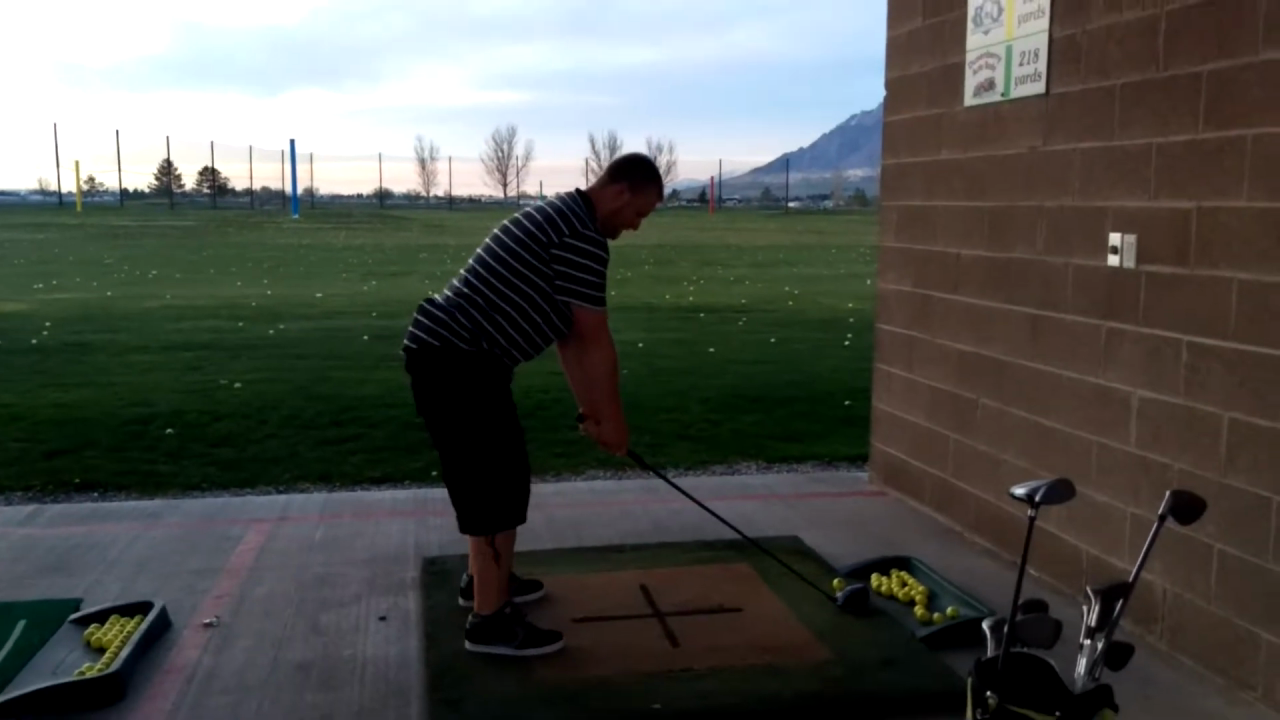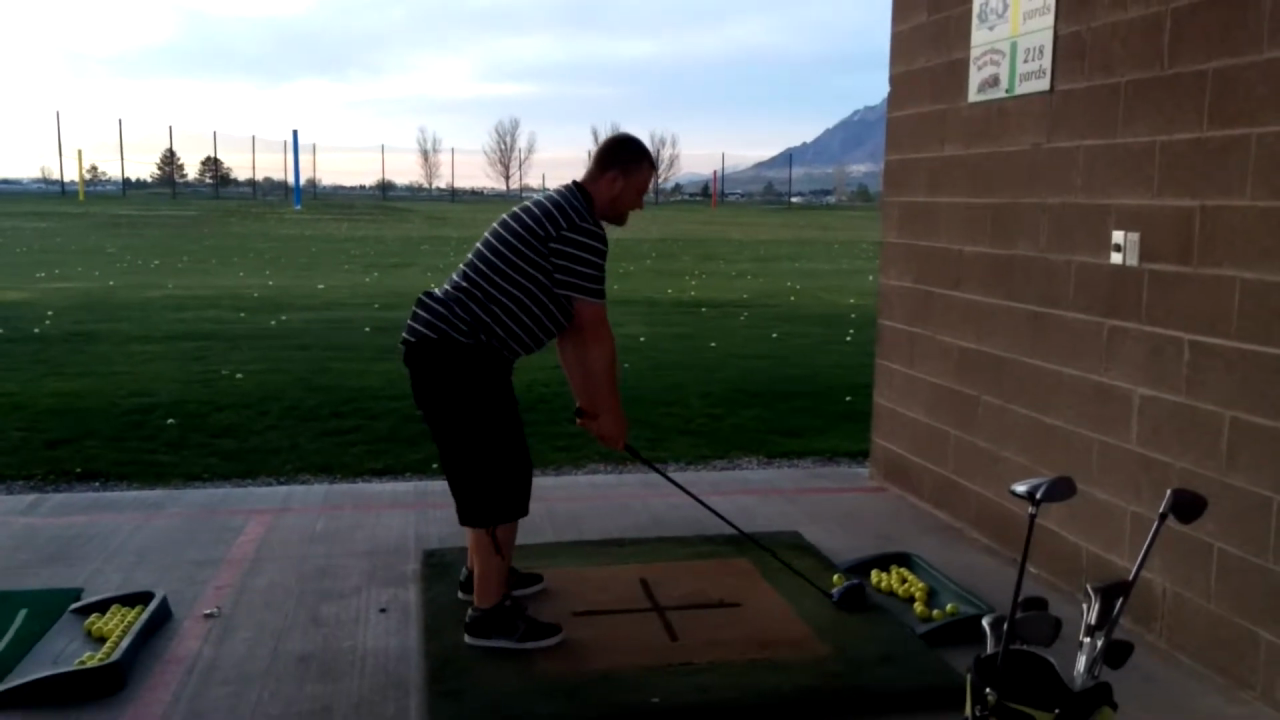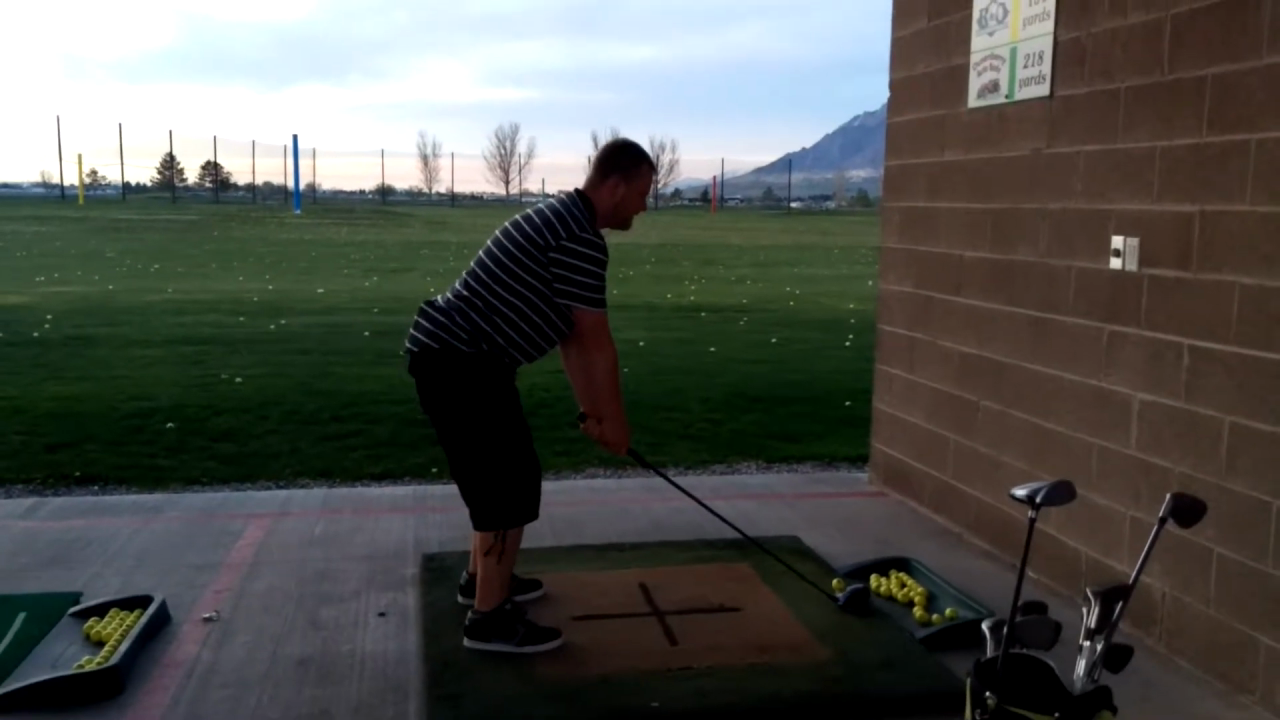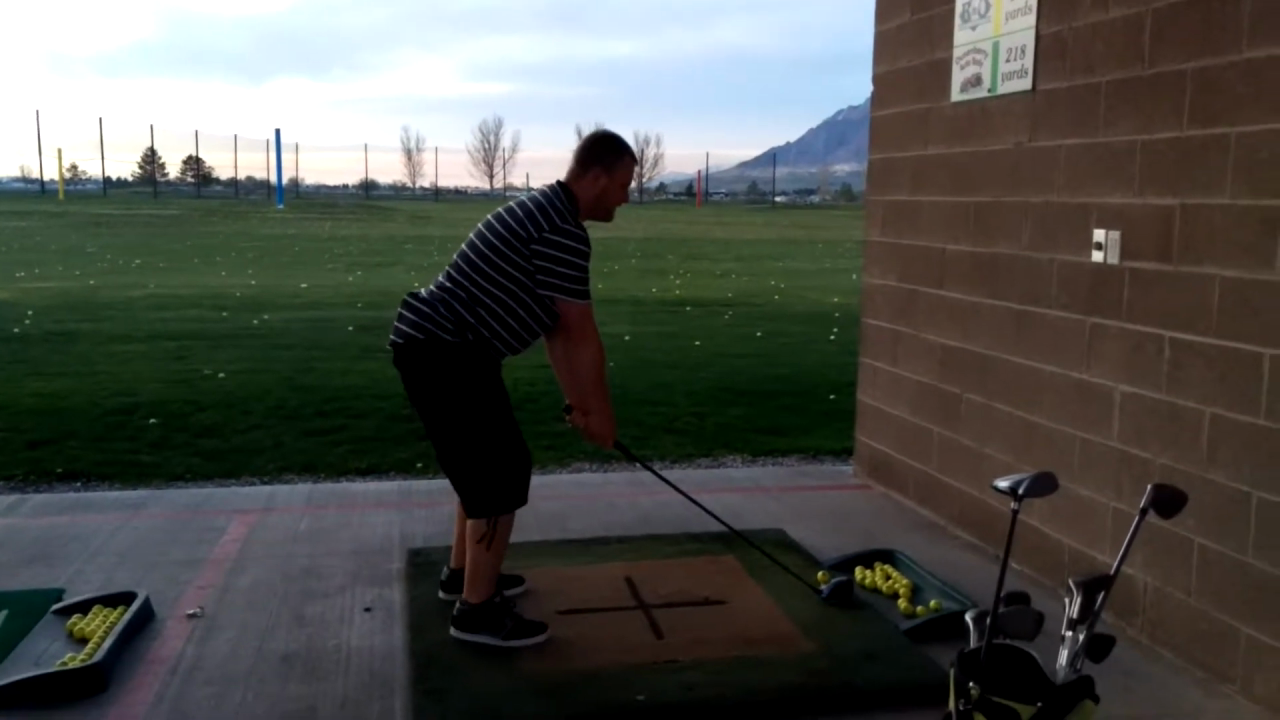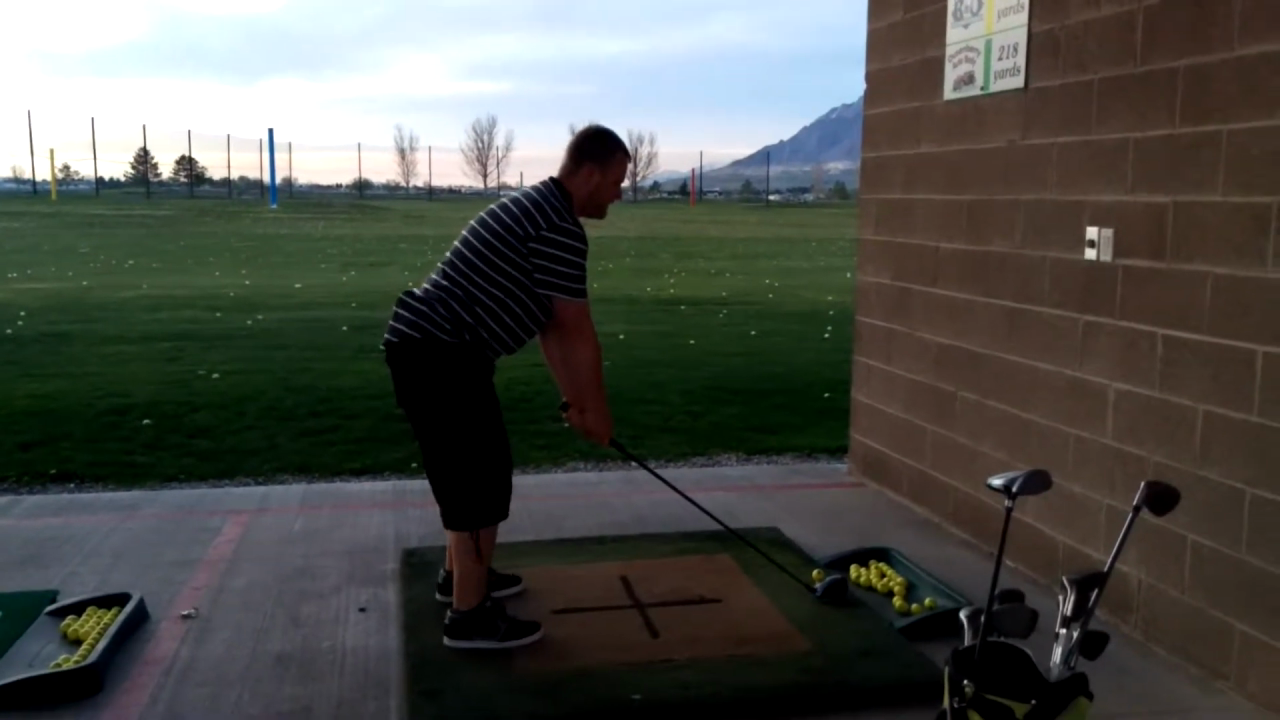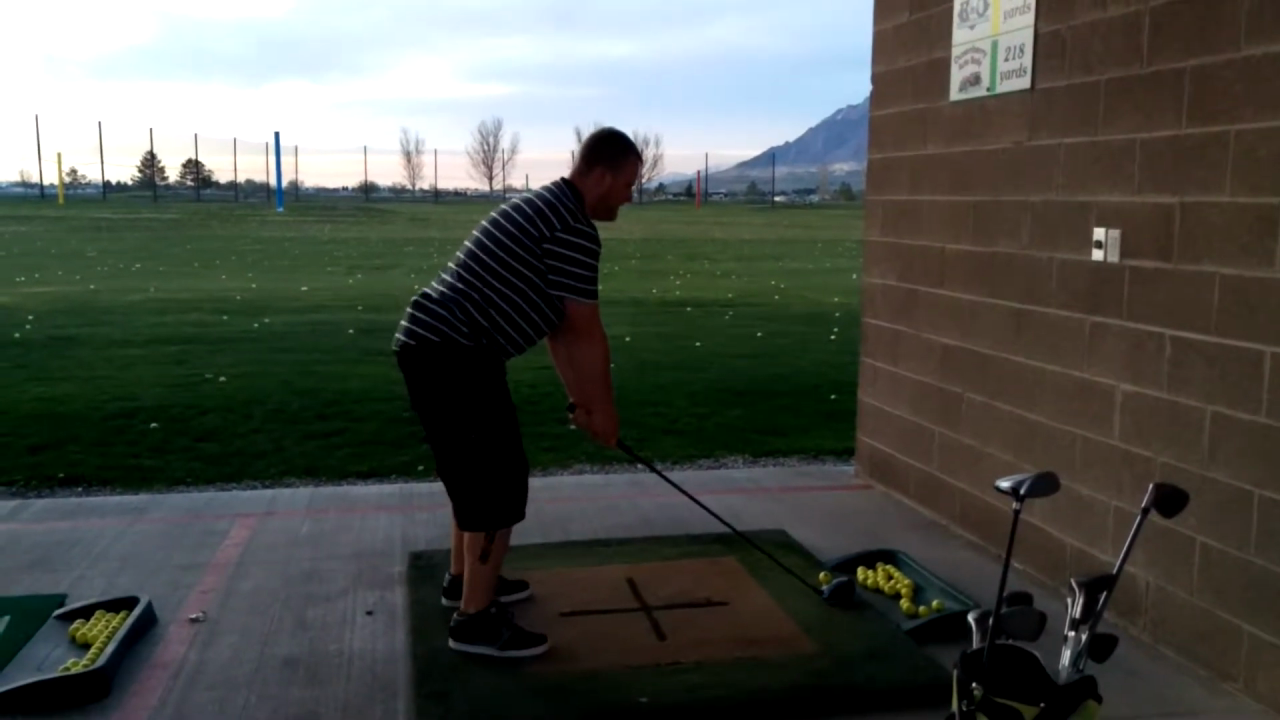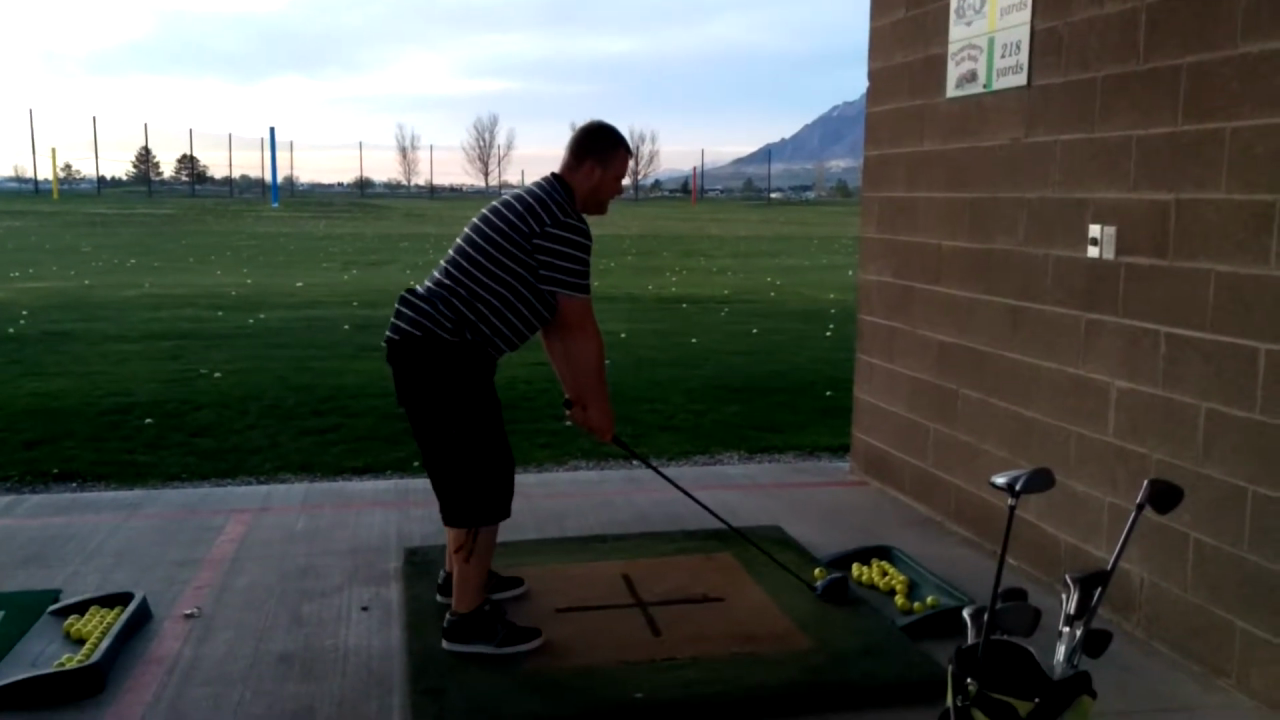
dt=0.4s
person 1, frame 1
left shoulder: (561, 218)
right shoulder: (581, 236)
left elbow: (568, 334)
right elbow: (594, 341)
left wrist: (590, 411)
right wrist: (611, 419)
left hip: (446, 351)
right hip: (458, 359)
left knee: (495, 474)
right knee: (499, 484)
left ankle: (482, 579)
right ankle: (489, 619)
person 1, frame 2
left shoulder: (560, 212)
right shoulder: (581, 230)
left elbow: (569, 328)
right elbow: (594, 335)
left wrist: (587, 406)
right wrist: (610, 414)
left hip: (445, 344)
right hip: (457, 353)
left knee: (492, 468)
right knee: (501, 477)
left ankle: (481, 571)
right ankle: (489, 614)
person 1, frame 3
left shoulder: (561, 220)
right shoulder: (581, 238)
left elbow: (571, 335)
right elbow: (595, 342)
left wrist: (591, 410)
right wrist: (614, 420)
left hip: (449, 352)
right hip: (461, 360)
left knee: (497, 472)
right knee: (510, 481)
left ankle: (482, 575)
right ankle: (489, 616)
person 1, frame 4
left shoulder: (544, 212)
right shoulder: (563, 230)
left elbow: (555, 327)
right elbow: (580, 334)
left wrist: (576, 403)
right wrist: (599, 412)
left hip: (434, 344)
right hip: (447, 352)
left knee: (483, 465)
right knee: (500, 472)
left ankle: (463, 572)
right ankle: (478, 609)
person 1, frame 5
left shoulder: (536, 209)
right shoulder: (560, 228)
left elbow: (551, 323)
right elbow: (577, 332)
left wrist: (573, 399)
right wrist: (595, 409)
left hip: (425, 345)
right hip: (441, 353)
left knee: (474, 466)
right knee: (479, 478)
left ankle: (460, 572)
right ankle: (469, 614)
person 1, frame 6
left shoulder: (544, 209)
right shoulder: (573, 229)
left elbow: (558, 325)
right elbow: (585, 332)
left wrist: (579, 399)
right wrist: (601, 408)
left hip: (430, 342)
right hip: (455, 354)
left knee: (473, 469)
right knee: (497, 479)
left ankle: (464, 577)
right ankle: (475, 618)
person 1, frame 7
left shoulder: (537, 205)
right shoulder: (564, 224)
left elbow: (552, 319)
right elbow: (580, 328)
left wrist: (575, 395)
right wrist: (597, 404)
left hip: (425, 342)
right hip: (443, 352)
left knee: (470, 467)
right knee: (482, 477)
left ankle: (460, 574)
right ankle: (468, 619)
